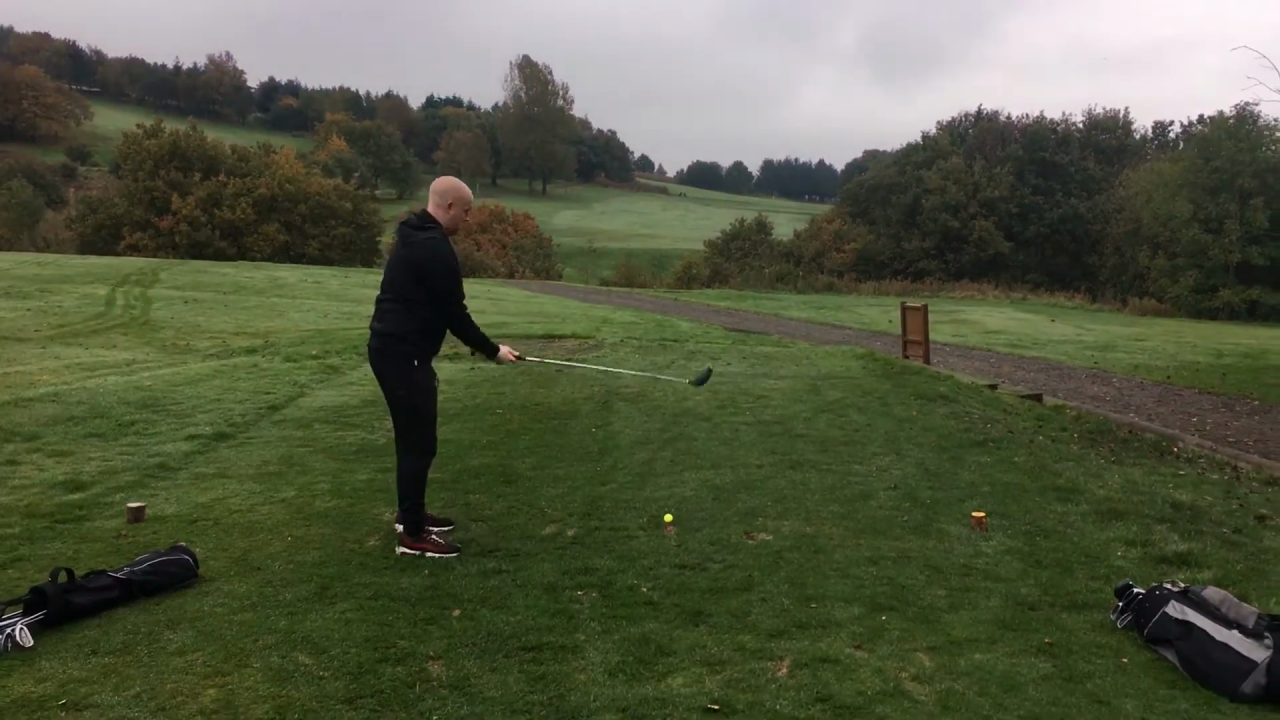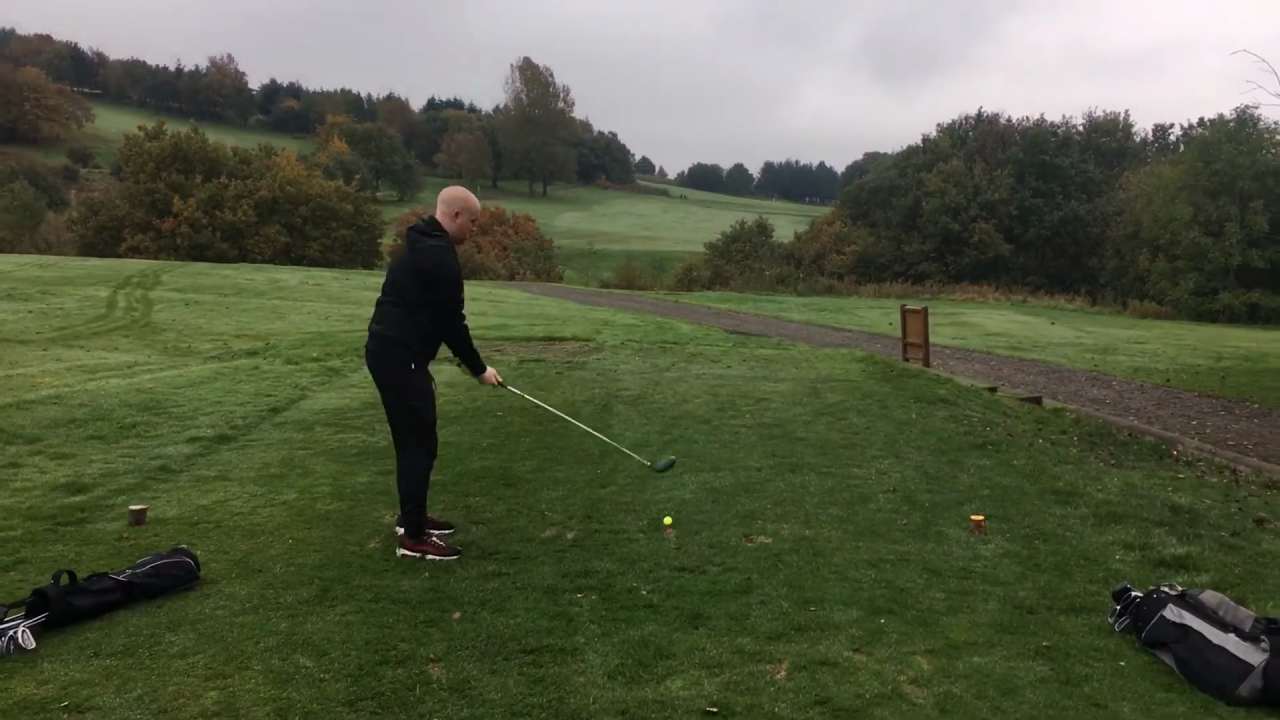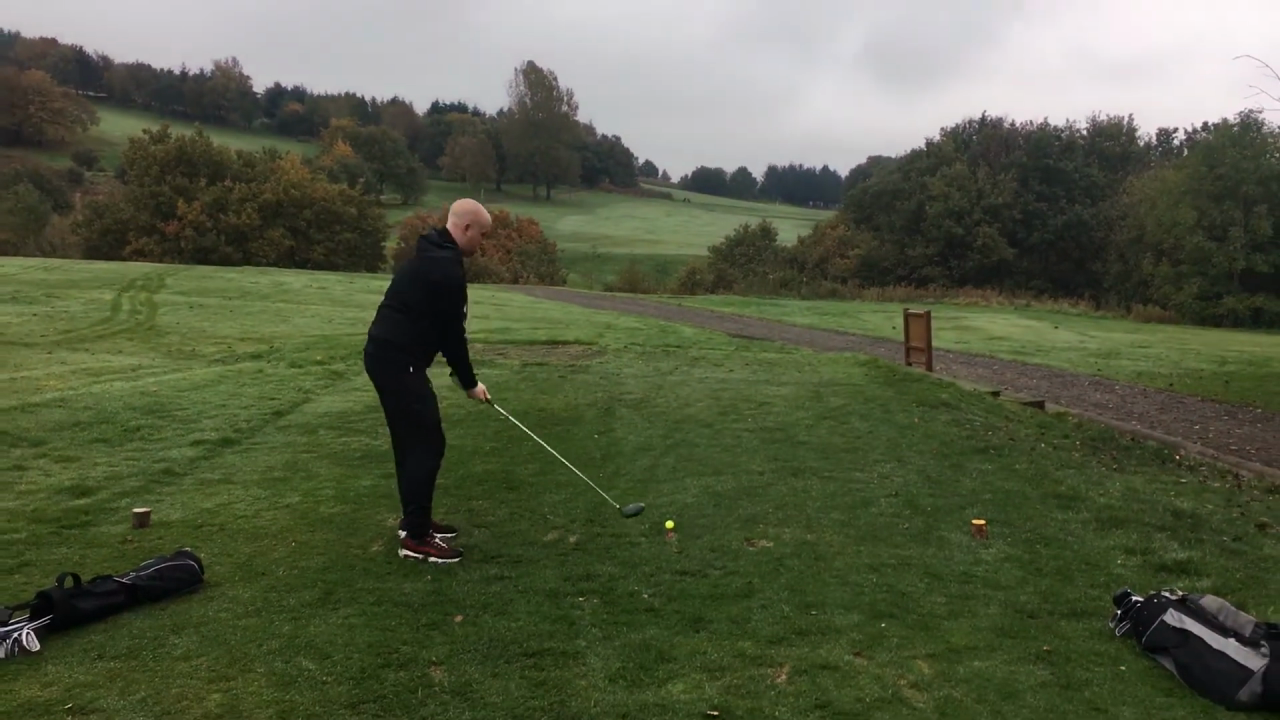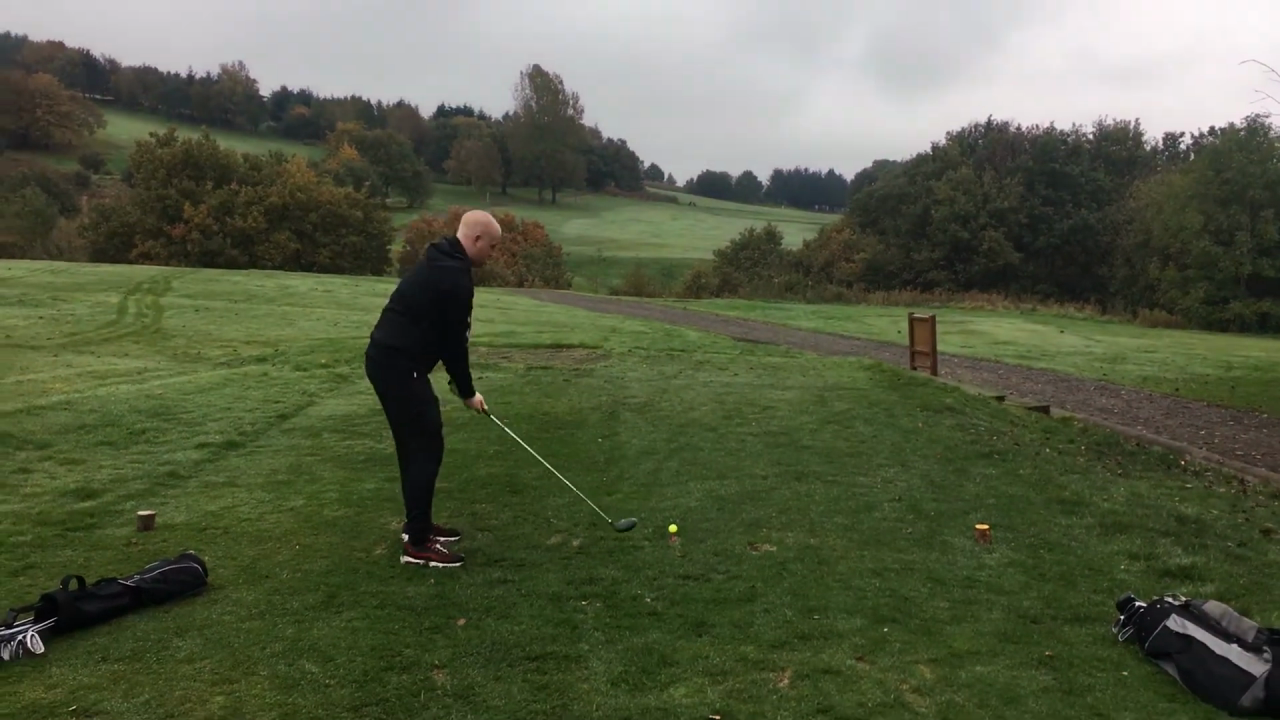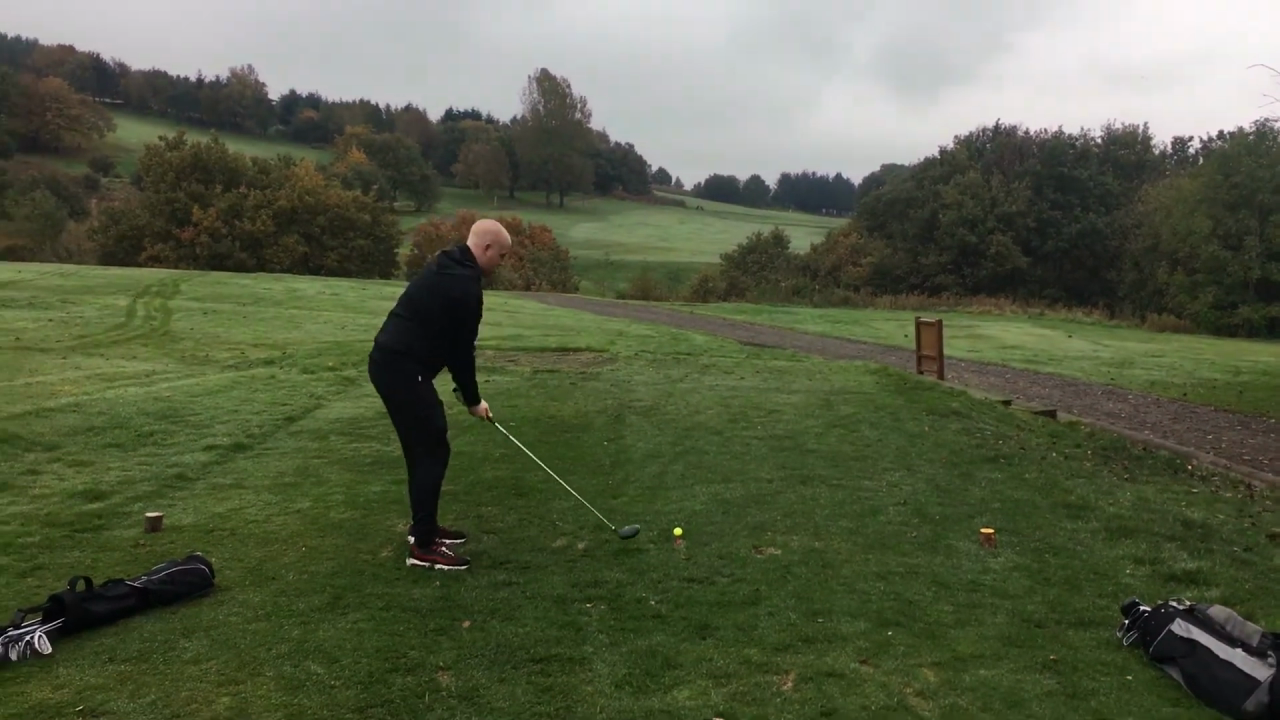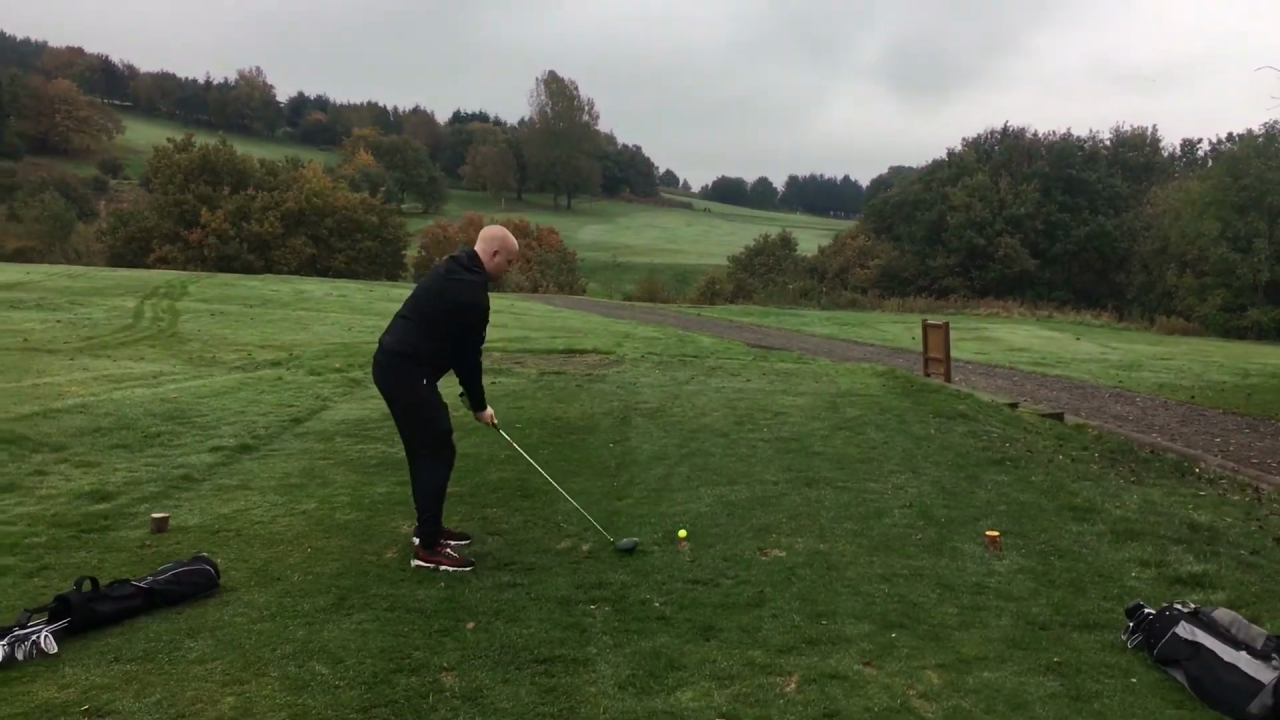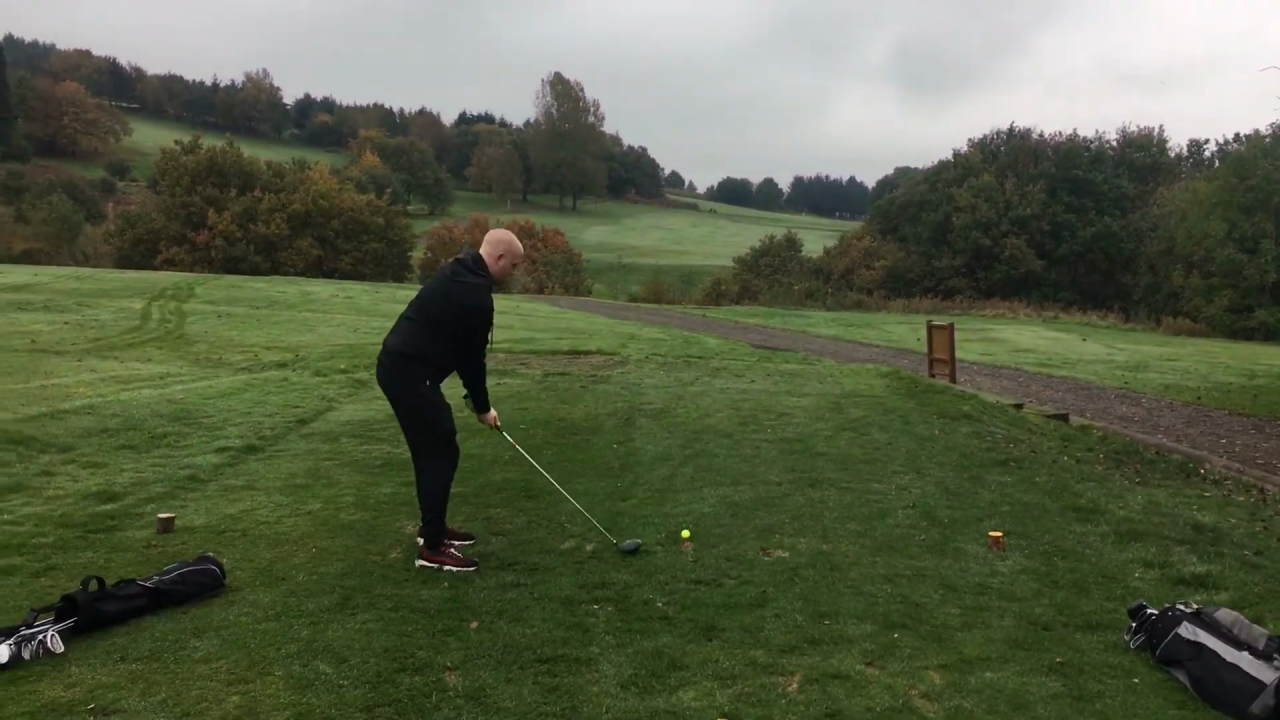
dt=0.1s
person 1, frame 1
left shoulder: (414, 238)
right shoulder: (435, 249)
right elbow: (454, 315)
left wrist: (484, 345)
right wrist: (492, 350)
left hip: (391, 346)
right hip: (403, 353)
left knee: (413, 435)
right knee: (419, 440)
left ankle: (410, 513)
right ankle: (413, 534)
person 1, frame 2
left shoulder: (421, 245)
right shoulder: (440, 257)
right elbow: (452, 322)
left wrist: (471, 363)
right wrist: (479, 369)
left hip: (390, 350)
right hip: (400, 357)
left knee: (413, 439)
right knee: (420, 443)
left ankle: (412, 517)
right ankle: (414, 535)
person 1, frame 3
left shoulder: (430, 254)
right shoulder: (447, 267)
right elbow: (451, 332)
left wrist: (461, 373)
right wrist: (469, 382)
left hip: (388, 353)
right hip: (398, 360)
left knee: (414, 441)
right knee: (426, 444)
left ankle: (414, 519)
right ankle: (416, 537)
person 1, frame 4
left shoulder: (438, 262)
right shoulder: (455, 279)
right elbow: (454, 341)
left wrist: (460, 384)
right wrist: (468, 391)
left hip: (388, 358)
right hip: (399, 365)
left knee: (418, 445)
right knee: (426, 448)
left ankle: (417, 523)
right ankle: (418, 542)
person 1, frame 5
left shoulder: (447, 269)
right shoulder: (465, 287)
right elbow: (461, 349)
left wrist: (466, 391)
right wrist: (473, 398)
left hip: (392, 360)
right hip: (404, 368)
left knee: (425, 447)
right knee: (432, 451)
left ankle: (423, 526)
right ankle: (424, 545)
person 1, frame 6
left shoulder: (453, 272)
right shoulder: (471, 293)
right elbow: (468, 354)
left wrist: (473, 397)
right wrist: (479, 404)
left hip: (395, 362)
right hip: (407, 371)
left knee: (427, 450)
right knee: (437, 453)
left ankle: (428, 527)
right ankle: (428, 546)
person 1, frame 7
left shoulder: (458, 274)
right shoulder: (475, 296)
right elbow: (472, 357)
left wrist: (475, 398)
right wrist: (482, 406)
left hip: (399, 364)
right hip: (410, 372)
left knee: (432, 450)
right knee: (441, 453)
left ankle: (432, 527)
right ankle: (432, 546)
